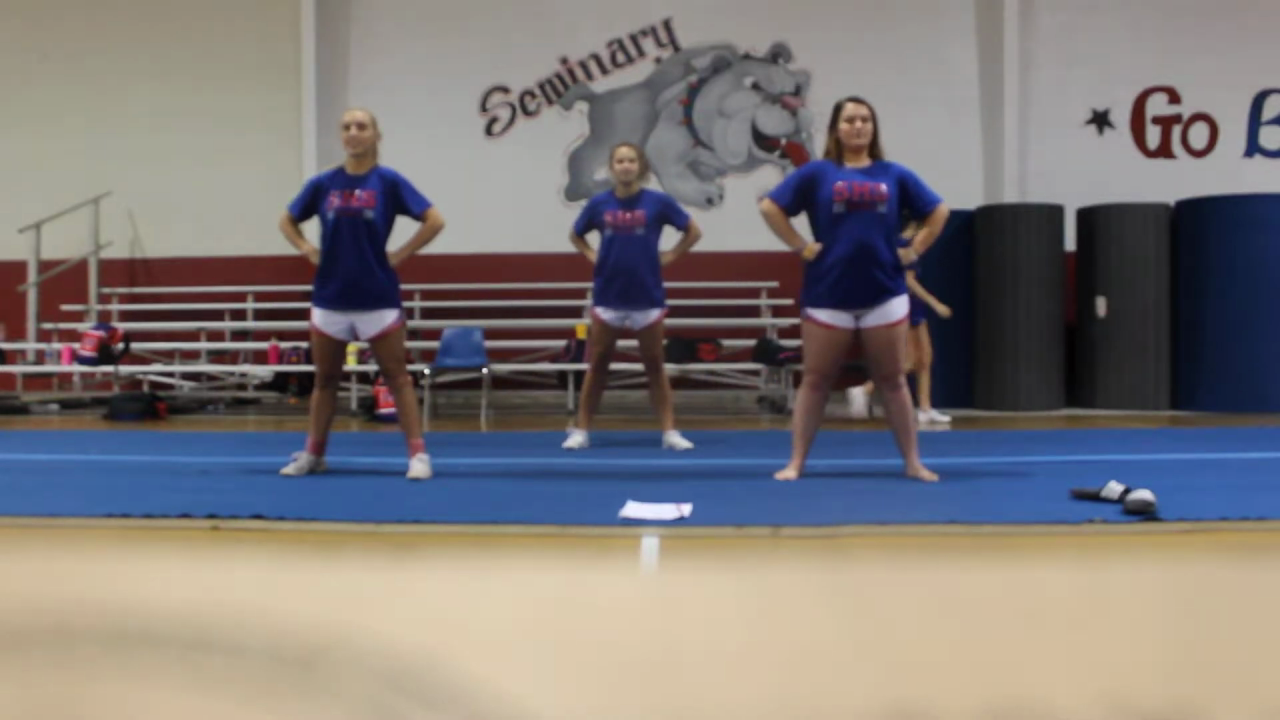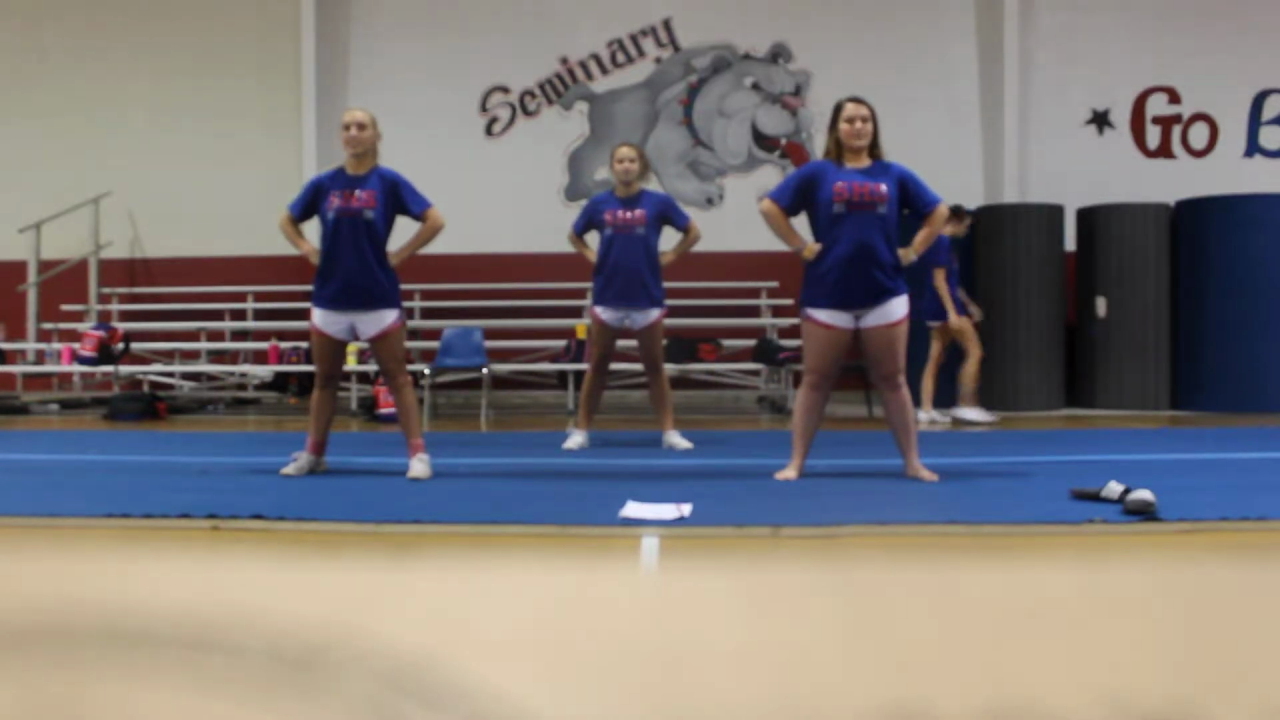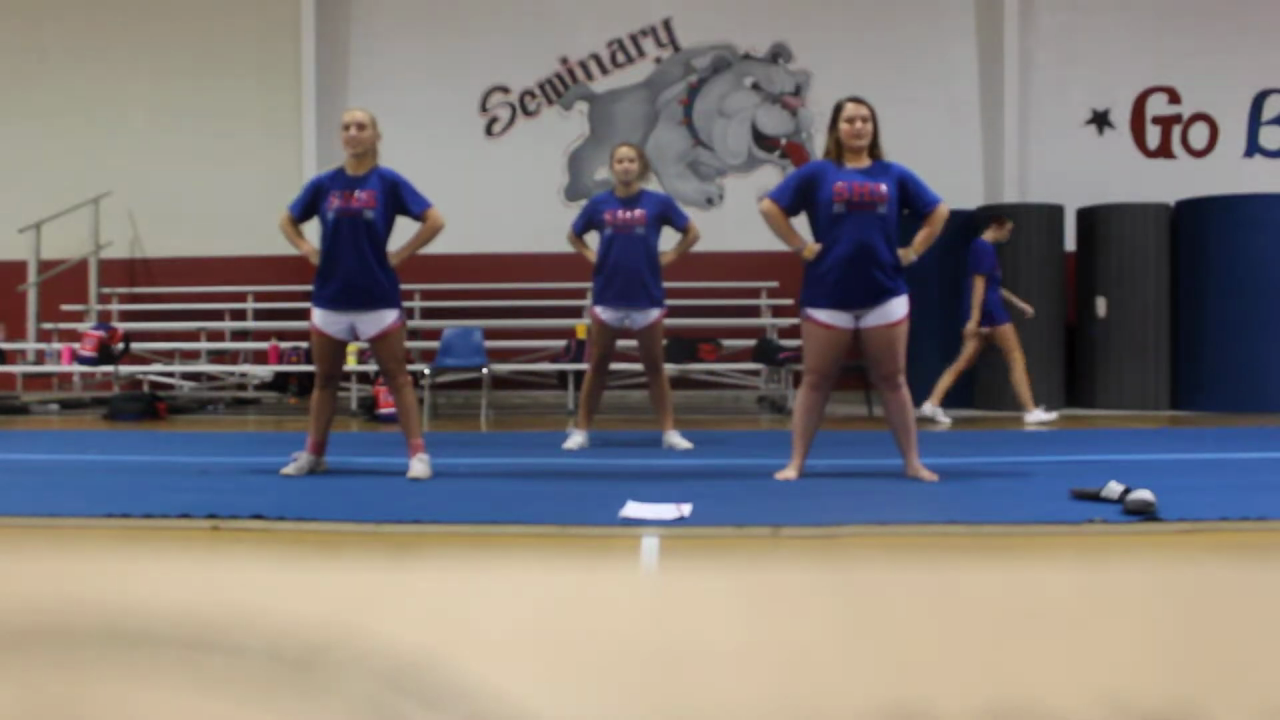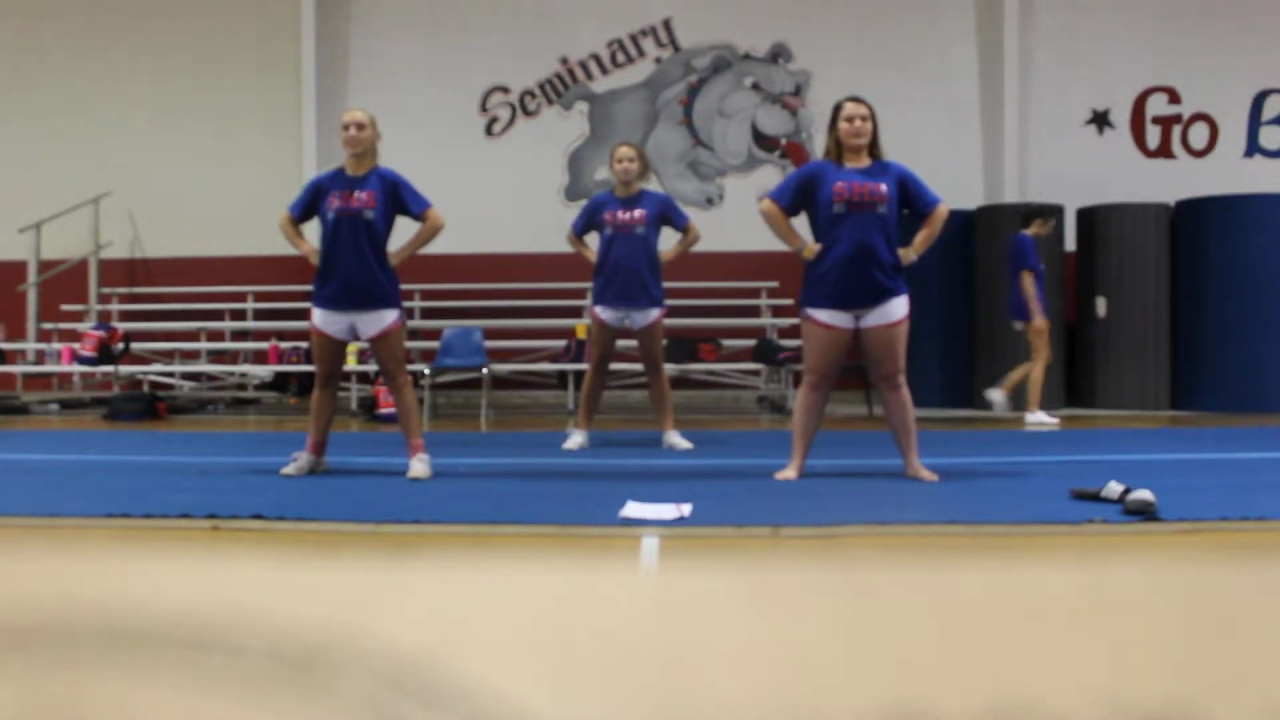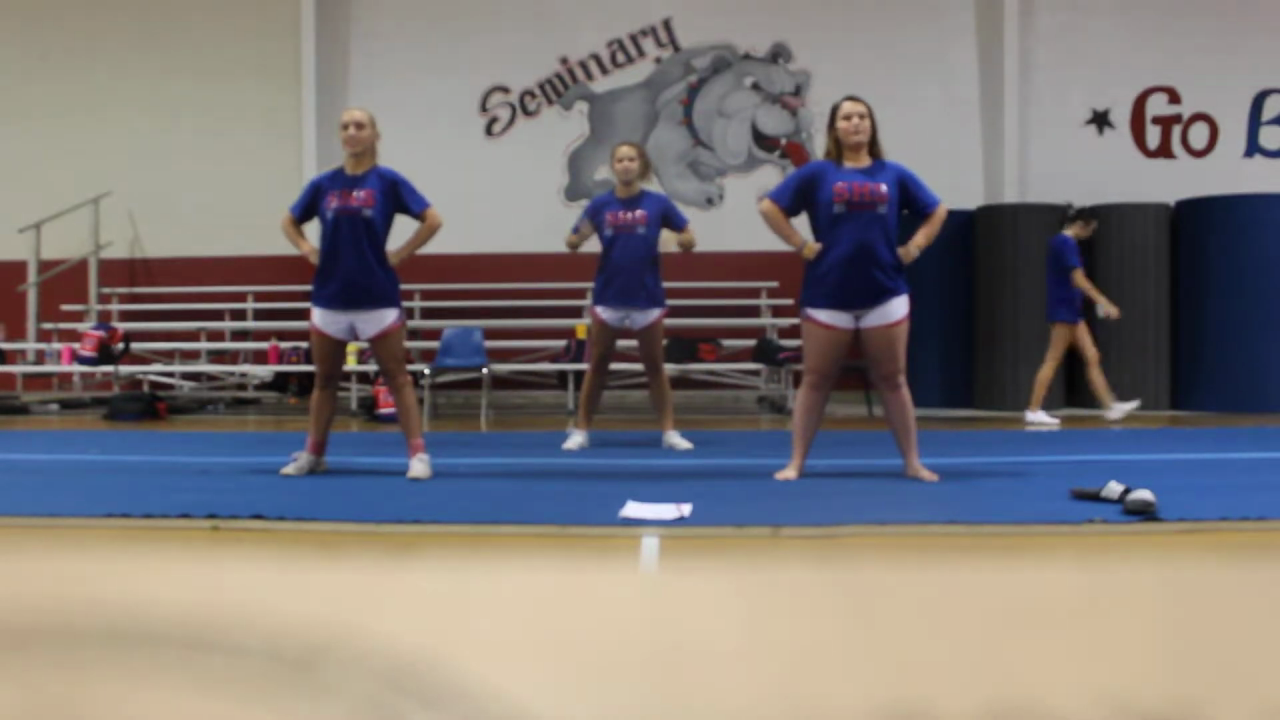
dt=0.2s
person 1, frame 1
left shoulder: (895, 174)
right shoulder: (817, 173)
left elbow: (938, 211)
right elbow: (770, 207)
left wrist: (913, 251)
right wrist: (801, 247)
left hip: (885, 294)
right hip: (828, 295)
left knee: (892, 381)
right knee: (816, 381)
left ankle: (913, 462)
right ankle: (796, 462)
person 1, frame 2
left shoulder: (894, 175)
right shoulder: (816, 173)
left elbow: (938, 211)
right elbow: (769, 207)
left wrist: (912, 252)
right wrist: (801, 247)
left hip: (884, 295)
right hip: (827, 295)
left knee: (892, 381)
right knee: (816, 381)
left ankle: (913, 462)
right ankle: (796, 462)
person 1, frame 3
left shoulder: (894, 175)
right shoulder: (816, 173)
left elbow: (938, 211)
right elbow: (769, 207)
left wrist: (912, 252)
right wrist: (801, 247)
left hip: (884, 294)
right hip: (827, 295)
left knee: (892, 381)
right knee: (816, 381)
left ankle: (913, 462)
right ankle: (795, 462)
person 1, frame 4
left shoulder: (894, 174)
right shoulder: (817, 173)
left elbow: (937, 211)
right elbow: (770, 207)
left wrist: (913, 252)
right wrist: (801, 248)
left hip: (885, 294)
right hip: (827, 295)
left knee: (893, 381)
right knee: (816, 381)
left ankle: (913, 462)
right ankle: (796, 462)
person 1, frame 5
left shoulder: (894, 174)
right shoulder: (817, 173)
left elbow: (936, 211)
right elbow: (769, 207)
left wrist: (913, 249)
right wrist: (802, 246)
left hip: (885, 294)
right hip: (828, 295)
left knee: (893, 381)
right knee: (816, 381)
left ankle: (913, 462)
right ankle: (796, 462)
person 2, frame 1
left shoulder: (389, 181)
right shoulder: (323, 183)
left elbow: (434, 220)
right elbow: (287, 221)
left wrist: (400, 255)
right wrist: (309, 251)
left hip: (378, 298)
right hip: (330, 298)
left knee: (397, 377)
right knee: (325, 379)
left ankle: (418, 453)
right ankle: (312, 453)
person 2, frame 2
left shoulder: (389, 182)
right shoulder: (323, 183)
left elbow: (434, 220)
right elbow: (288, 221)
left wrist: (399, 255)
right wrist: (309, 251)
left hip: (378, 299)
right hip: (330, 298)
left knee: (397, 377)
right knee: (325, 379)
left ankle: (418, 454)
right ankle: (312, 453)
person 2, frame 3
left shoulder: (389, 182)
right shoulder: (323, 184)
left elbow: (434, 220)
right elbow: (288, 221)
left wrist: (400, 255)
right wrist: (309, 252)
left hip: (378, 298)
right hip: (330, 298)
left knee: (397, 378)
right knee: (325, 379)
left ankle: (418, 453)
right ankle: (312, 453)
person 2, frame 4
left shoulder: (389, 182)
right shoulder: (323, 184)
left elbow: (434, 220)
right elbow: (288, 221)
left wrist: (400, 255)
right wrist: (309, 252)
left hip: (378, 298)
right hip: (330, 298)
left knee: (397, 378)
right knee: (325, 380)
left ankle: (418, 454)
right ankle: (312, 453)
person 2, frame 5
left shoulder: (388, 181)
right shoulder: (323, 184)
left elbow: (432, 219)
right elbow: (290, 222)
left wrist: (400, 254)
right wrist: (309, 251)
left hip: (378, 298)
right hip: (330, 298)
left knee: (397, 378)
right knee: (325, 380)
left ankle: (418, 454)
right ankle: (312, 454)
person 3, frame 1
left shoulder: (658, 202)
right shoulder: (598, 203)
left elbow: (693, 231)
right elbow: (576, 235)
left wrist: (668, 256)
right wrist: (593, 257)
left hip: (647, 297)
right hip: (607, 297)
left knee: (655, 366)
right knee: (597, 366)
left ankle: (669, 432)
right ankle: (580, 430)
person 3, frame 2
left shoulder: (658, 202)
right shoulder: (598, 203)
left elbow: (693, 233)
right elbow: (575, 236)
left wrist: (668, 257)
right wrist: (593, 257)
left hip: (647, 297)
right hip: (607, 297)
left knee: (655, 367)
right knee: (597, 366)
left ankle: (670, 431)
right ankle: (580, 430)
person 3, frame 3
left shoulder: (658, 202)
right shoulder: (598, 203)
left elbow: (692, 233)
right elbow: (574, 236)
left wrist: (668, 257)
right wrist: (592, 257)
left hip: (646, 297)
right hip: (607, 297)
left knee: (655, 366)
right knee: (597, 366)
left ankle: (670, 432)
right ankle: (580, 430)
person 3, frame 4
left shoulder: (658, 202)
right shoulder: (598, 203)
left elbow: (692, 233)
right elbow: (573, 237)
left wrist: (667, 256)
right wrist: (593, 257)
left hip: (646, 297)
right hip: (607, 297)
left knee: (654, 367)
right knee: (597, 366)
left ankle: (670, 432)
right ankle: (580, 431)
person 3, frame 5
left shoulder: (658, 203)
right shoulder: (600, 204)
left elbow: (689, 241)
right elbow: (572, 243)
left wrist: (681, 241)
right wrist: (580, 237)
left hip: (647, 297)
right hip: (608, 296)
left knee: (655, 367)
right knee: (597, 366)
left ankle: (670, 432)
right ankle: (580, 431)
person 4, frame 1
left shoulder: (902, 246)
right shoulder: (905, 246)
right elbow: (908, 281)
right wrist: (935, 303)
left hip: (913, 312)
right hip: (907, 310)
left knee: (926, 360)
right knee: (910, 363)
left ankle: (925, 410)
right ankle: (864, 391)
person 4, frame 2
left shoulder: (939, 243)
right shoulder: (942, 243)
right elbow: (939, 280)
left wrist: (969, 304)
right wrist: (951, 312)
left hip: (936, 308)
right hip: (945, 307)
left knee: (934, 360)
right knee: (975, 353)
left ankle: (926, 409)
right ankle: (966, 405)
person 4, frame 3
left shoulder: (982, 247)
right shoulder: (986, 248)
right elbow: (979, 285)
left wrist: (1018, 303)
right wrist: (974, 318)
left hip: (989, 311)
right hip: (992, 311)
left knee: (963, 362)
right knee: (1017, 360)
left ankle: (932, 404)
right ankle: (1030, 411)
person 4, frame 4
left shoulder: (1021, 240)
right shoulder: (1026, 242)
right elbow: (1027, 280)
left wrist: (1037, 310)
right wrist: (1037, 313)
left hip: (1024, 308)
right hip: (1028, 308)
left knee: (1040, 359)
right knee: (1040, 359)
left ankle: (1001, 391)
right ankle: (1033, 411)
person 4, frame 5
left shoulder: (1060, 241)
right shoulder: (1066, 243)
right elbow: (1078, 279)
right wrist: (1105, 303)
left hip: (1067, 309)
right hip: (1064, 309)
left knee: (1093, 358)
right knee: (1052, 361)
left ankle: (1111, 407)
right ankle: (1034, 410)
